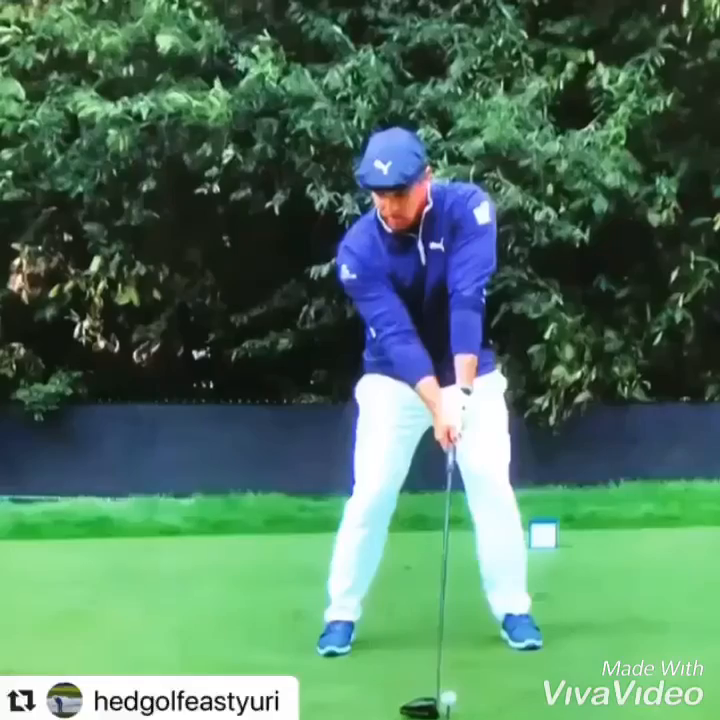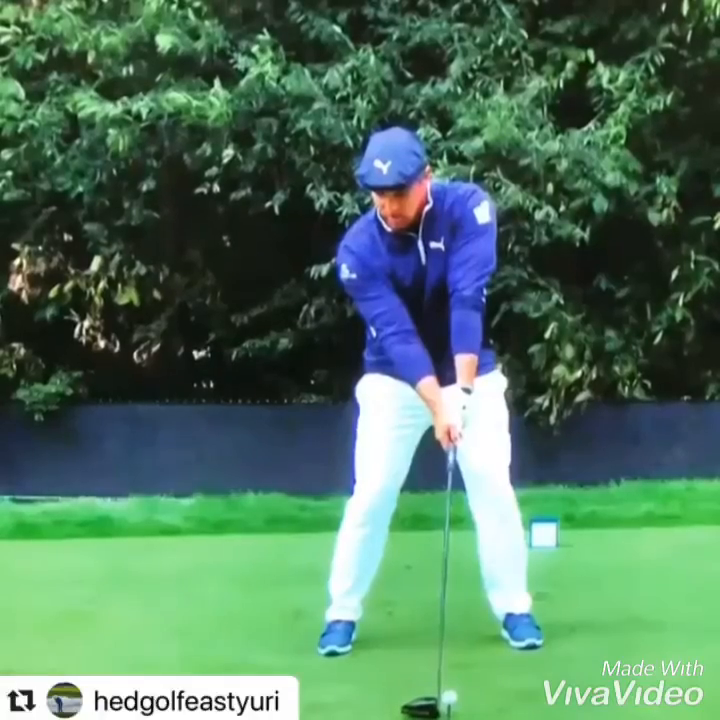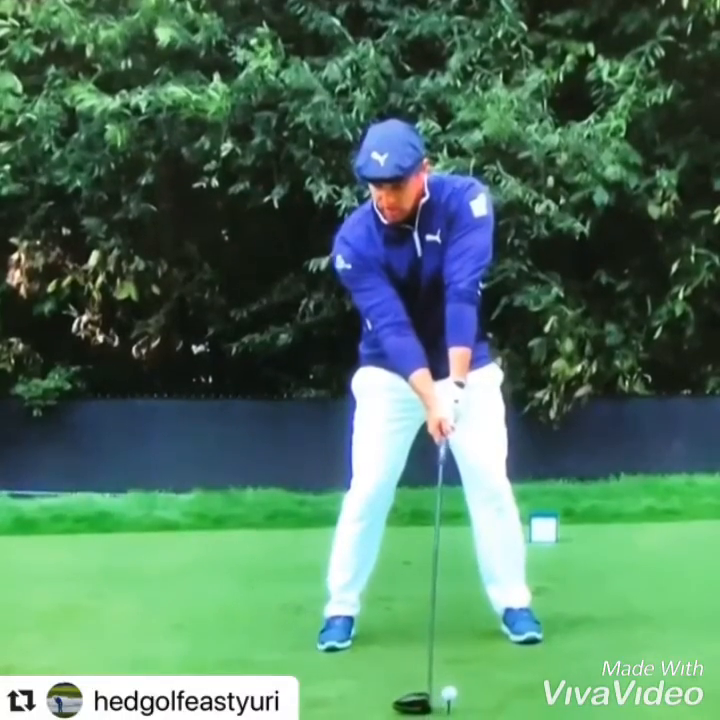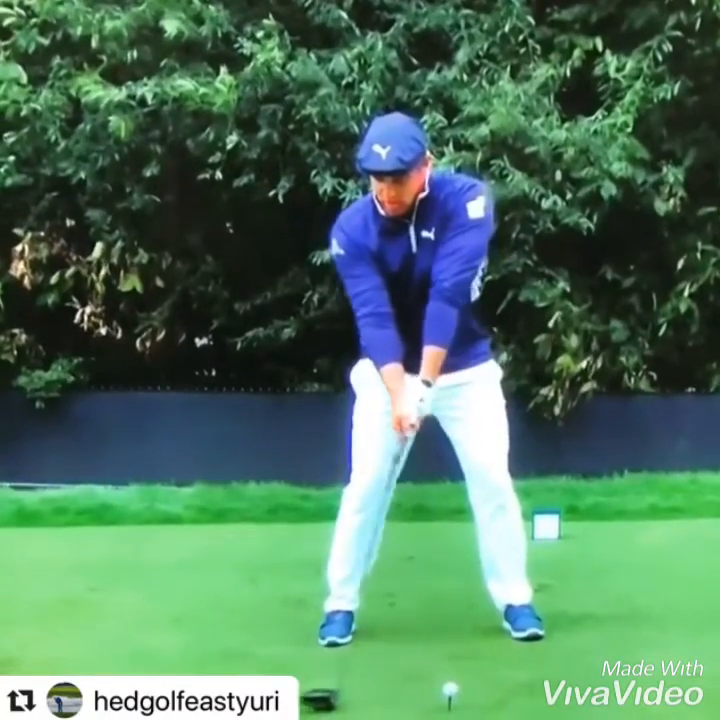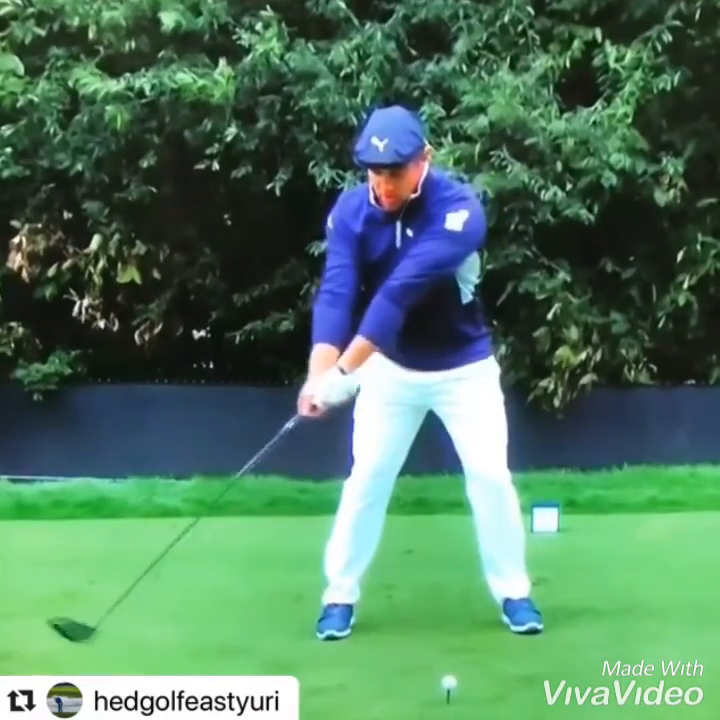
dt=1s
person 1, frame 1
left shoulder: (467, 207)
right shoulder: (358, 248)
left elbow: (469, 301)
right elbow: (395, 334)
left wrist: (462, 388)
right wrist: (436, 404)
left hip: (470, 376)
right hip: (395, 382)
left knee: (492, 487)
right knee: (371, 492)
left ankle: (513, 609)
right ankle: (342, 613)
person 1, frame 2
left shoulder: (467, 207)
right shoulder: (358, 248)
left elbow: (469, 300)
right elbow: (395, 333)
left wrist: (463, 388)
right wrist: (436, 404)
left hip: (471, 375)
right hip: (394, 382)
left knee: (493, 487)
right knee: (372, 493)
left ankle: (513, 607)
right ankle: (342, 613)
person 1, frame 3
left shoulder: (464, 200)
right shoulder: (354, 240)
left elbow: (463, 295)
right elbow: (389, 325)
left wrist: (456, 381)
right wrist: (429, 398)
left hip: (467, 369)
right hip: (389, 376)
left knee: (489, 481)
right knee: (369, 488)
left ankle: (513, 601)
right ankle: (341, 607)
person 1, frame 4
left shoulder: (466, 199)
right shoulder: (352, 228)
left elbow: (449, 295)
right elbow: (373, 316)
left wrist: (426, 383)
right wrist: (398, 392)
left hip: (465, 369)
right hip: (387, 372)
left knee: (491, 479)
right knee: (366, 484)
left ankle: (514, 598)
right ankle: (342, 602)
person 1, frame 5
left shoulder: (459, 209)
right shoulder: (350, 210)
left elbow: (400, 292)
right elbow: (336, 292)
left wrist: (344, 371)
right wrist: (319, 371)
left hip: (464, 367)
right hip: (389, 367)
left knee: (490, 476)
right knee: (367, 478)
left ankle: (513, 591)
right ankle: (340, 594)
